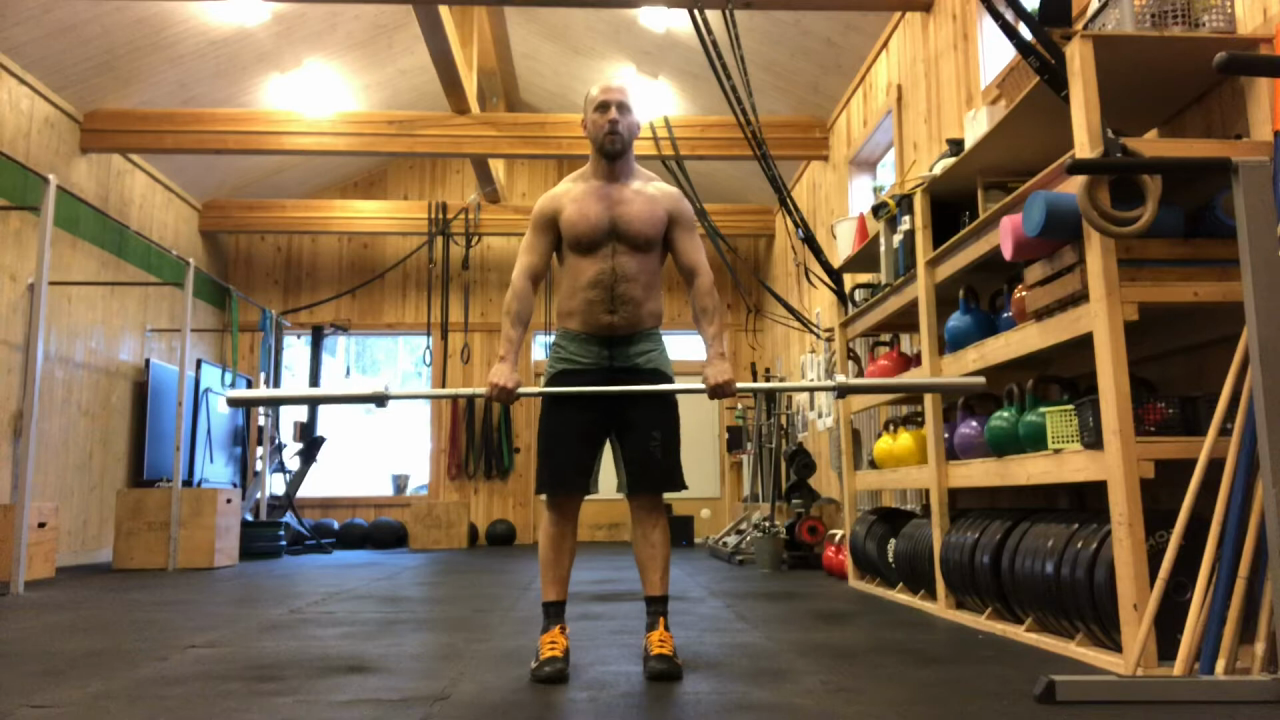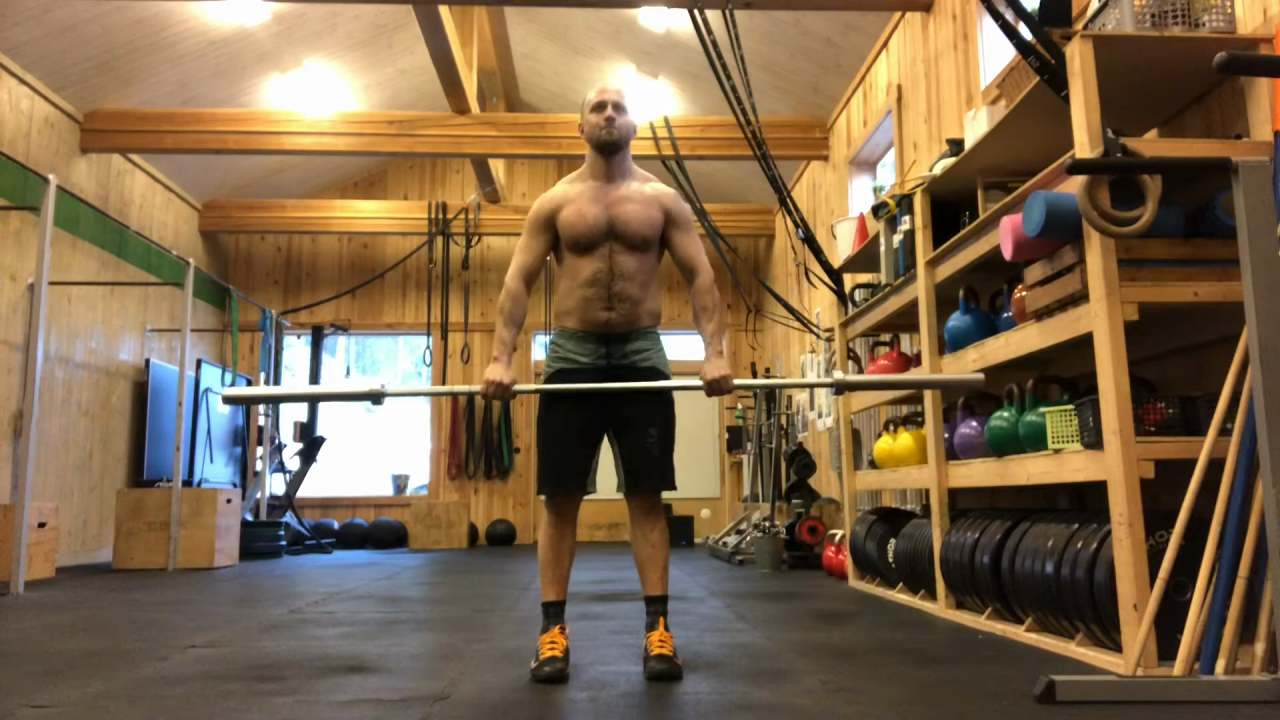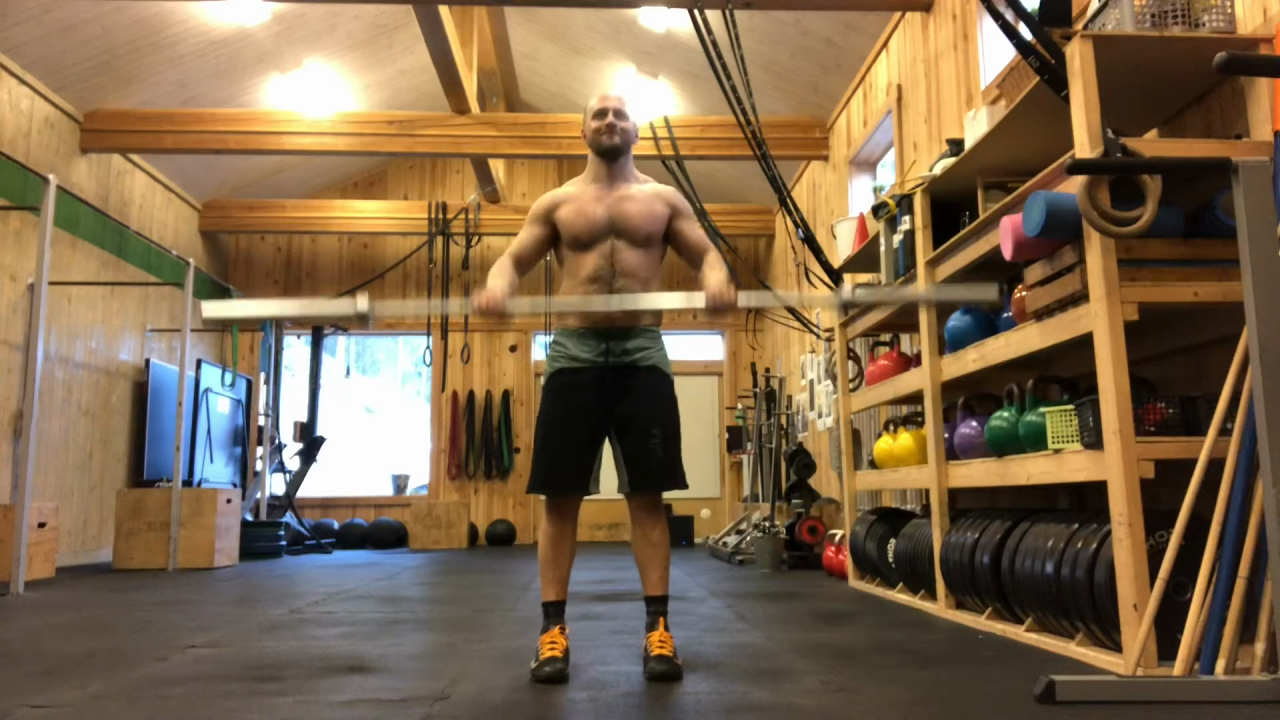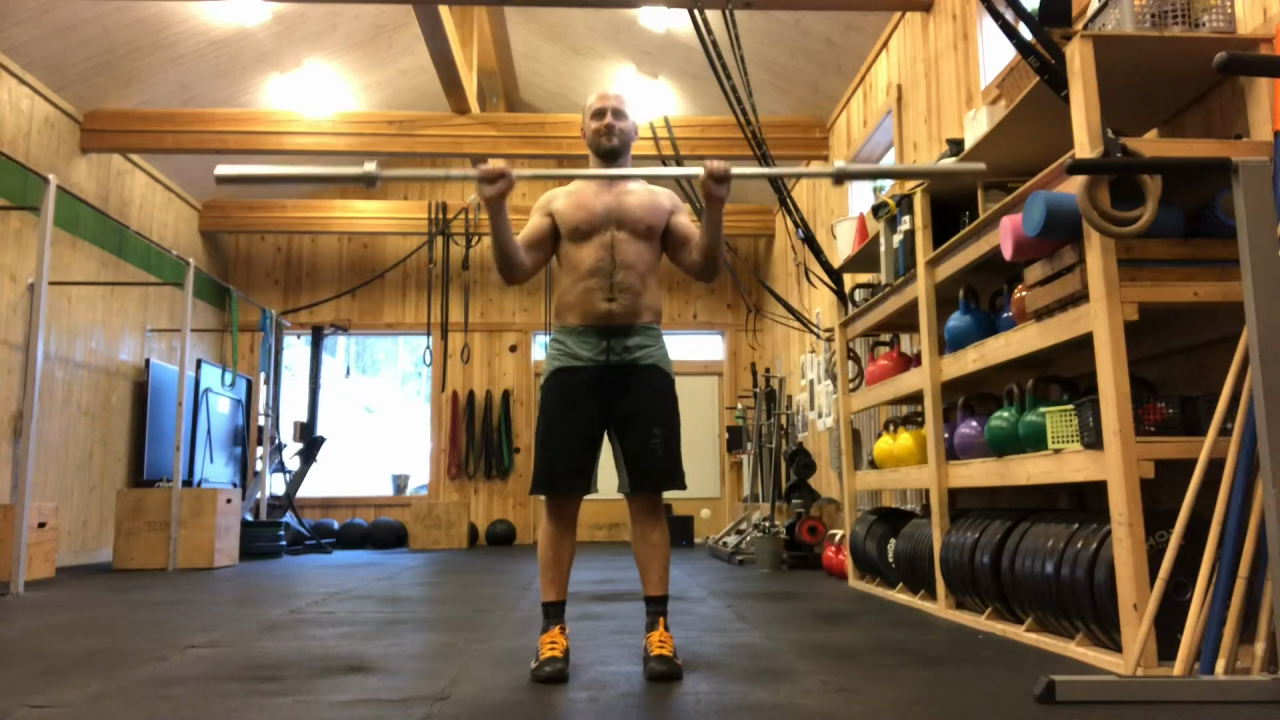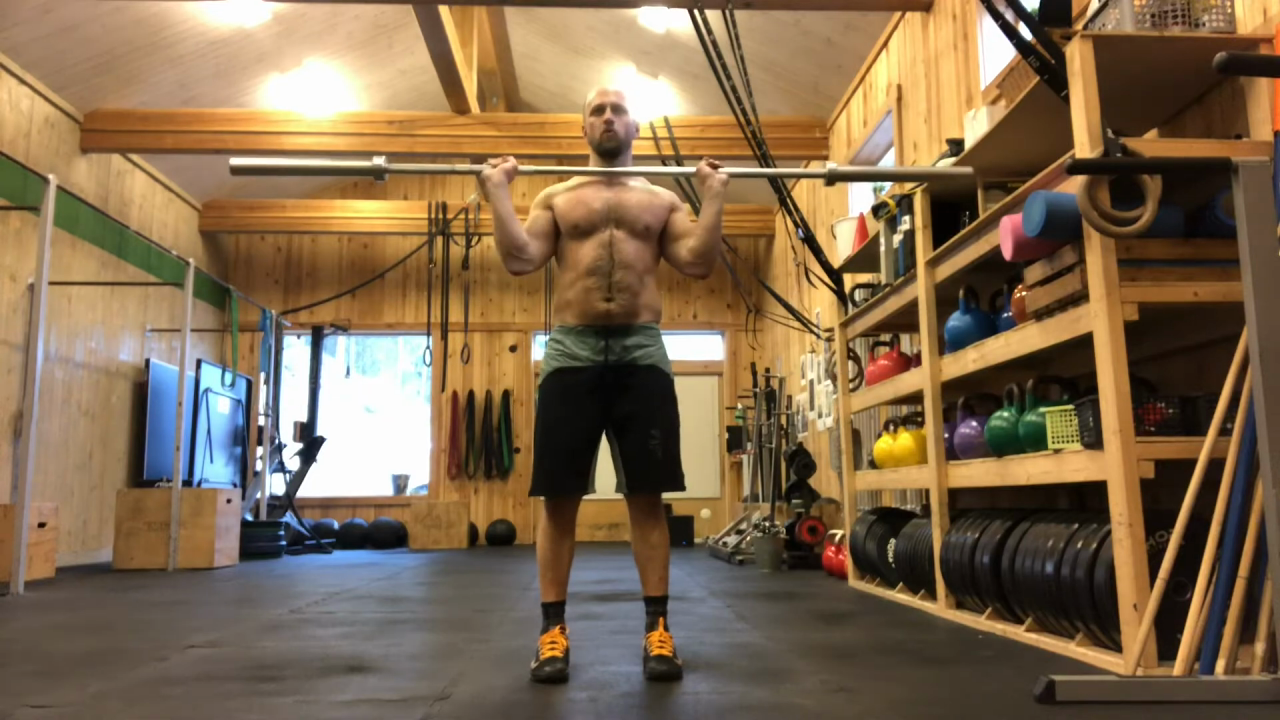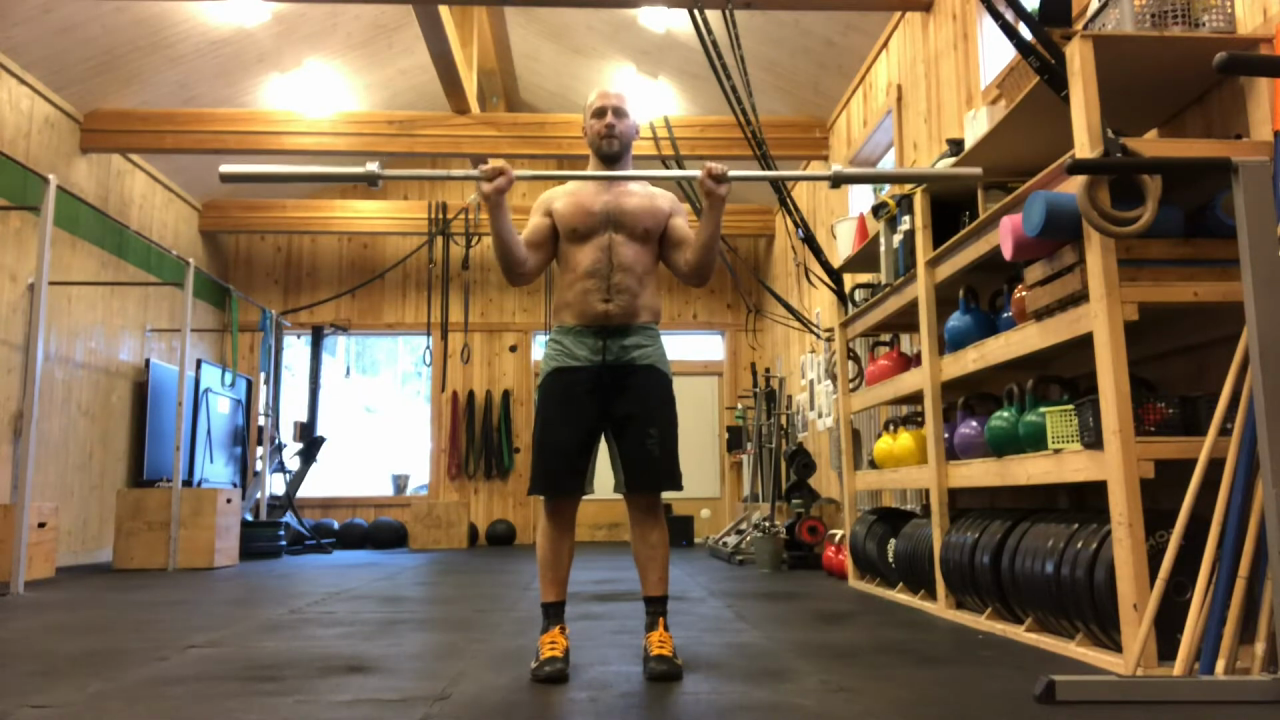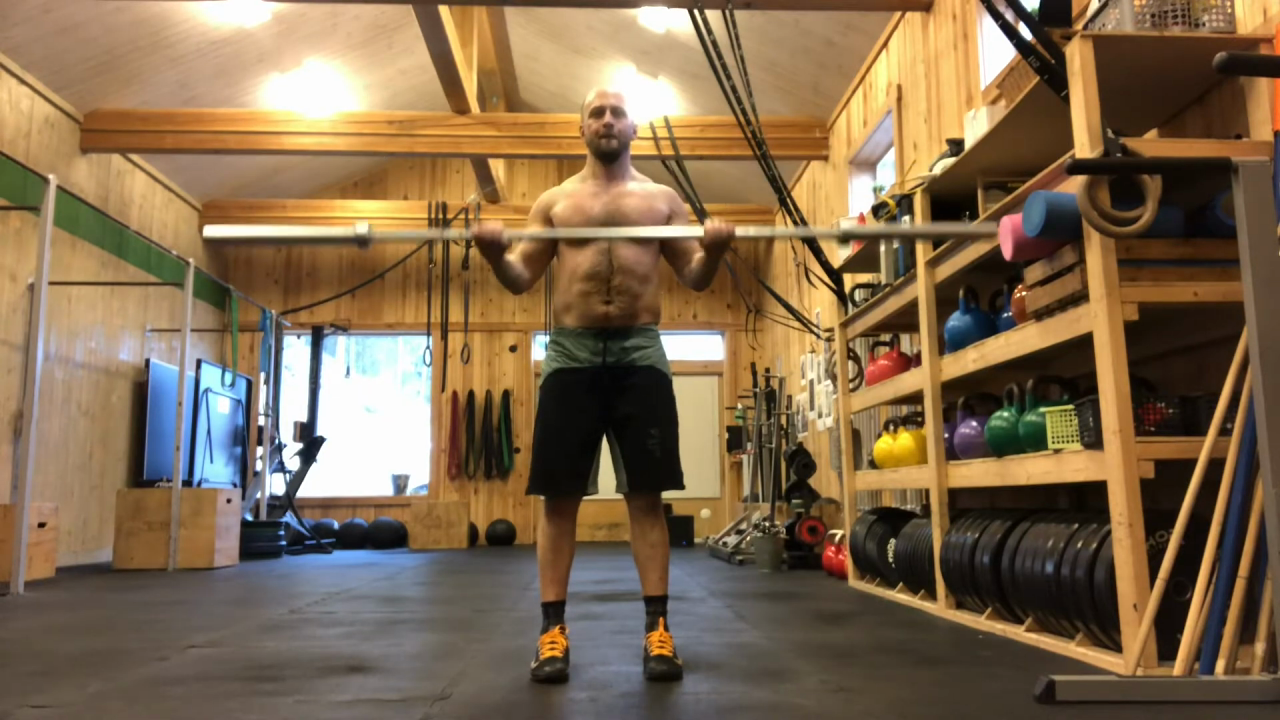
dt=0.3s
person 1, frame 1
left shoulder: (667, 200)
right shoulder: (556, 201)
left elbow: (699, 277)
right elbow: (524, 280)
left wrist: (716, 354)
right wrist: (506, 358)
left hip: (643, 357)
right hip: (574, 358)
left knee: (649, 497)
right knee: (561, 498)
left ankle: (657, 627)
right ankle: (553, 630)
person 1, frame 2
left shoulder: (663, 199)
right shoulder: (554, 201)
left elbow: (700, 275)
right elbow: (518, 279)
left wrist: (715, 352)
right wrist: (500, 356)
left hip: (641, 356)
right hip: (571, 356)
left knee: (646, 495)
right knee: (561, 498)
left ankle: (657, 628)
right ankle: (553, 629)
person 1, frame 3
left shoulder: (664, 199)
right shoulder: (556, 202)
left elbow: (706, 254)
right elbow: (512, 261)
left wrist: (717, 282)
right wrist: (495, 290)
left hip: (643, 357)
right hip: (573, 355)
left knee: (648, 494)
right knee: (560, 496)
left ankle: (657, 628)
right ankle: (553, 629)
person 1, frame 4
left shoulder: (663, 199)
right shoulder: (556, 200)
left elbow: (706, 269)
right elbow: (515, 271)
left wrist: (714, 205)
right wrist: (496, 207)
left hip: (643, 352)
right hip: (574, 352)
left knee: (648, 494)
right knee: (561, 496)
left ankle: (657, 627)
right ankle: (553, 629)
person 1, frame 5
left shoulder: (663, 199)
right shoulder: (555, 197)
left elbow: (699, 262)
right elbow: (518, 260)
left wrist: (713, 194)
right wrist: (497, 191)
left hip: (641, 352)
right hip: (572, 352)
left knee: (647, 495)
right knee: (559, 496)
left ankle: (657, 628)
right ankle: (553, 629)
person 1, frame 6
left shoulder: (663, 199)
right shoulder: (554, 197)
left elbow: (696, 272)
right elbow: (518, 272)
left wrist: (713, 206)
right wrist: (496, 206)
left hip: (640, 354)
right hip: (570, 354)
left knee: (646, 494)
right knee: (558, 495)
left ankle: (657, 628)
right ankle: (553, 630)
person 1, frame 7
left shoulder: (663, 198)
right shoulder: (554, 200)
left elbow: (696, 277)
right elbow: (520, 278)
left wrist: (714, 249)
right wrist: (494, 253)
left hip: (640, 354)
right hip: (571, 355)
left knee: (647, 494)
right knee: (559, 495)
left ankle: (657, 628)
right ankle: (553, 629)
